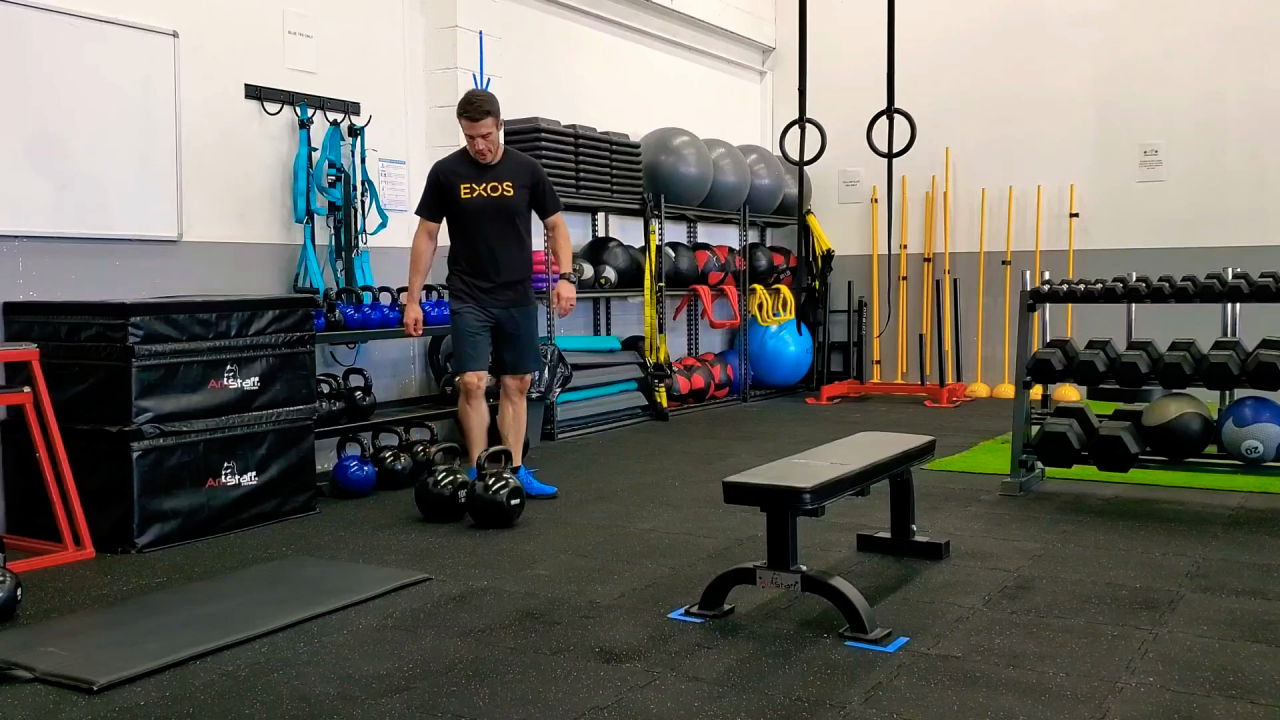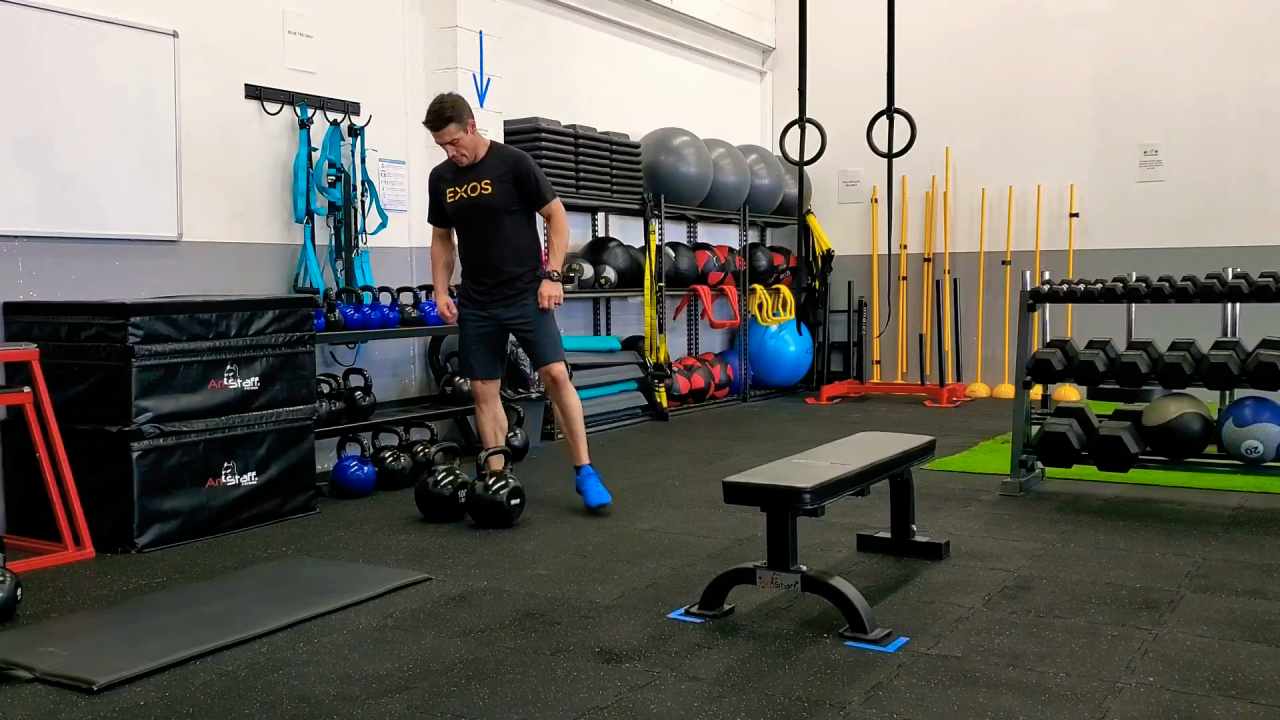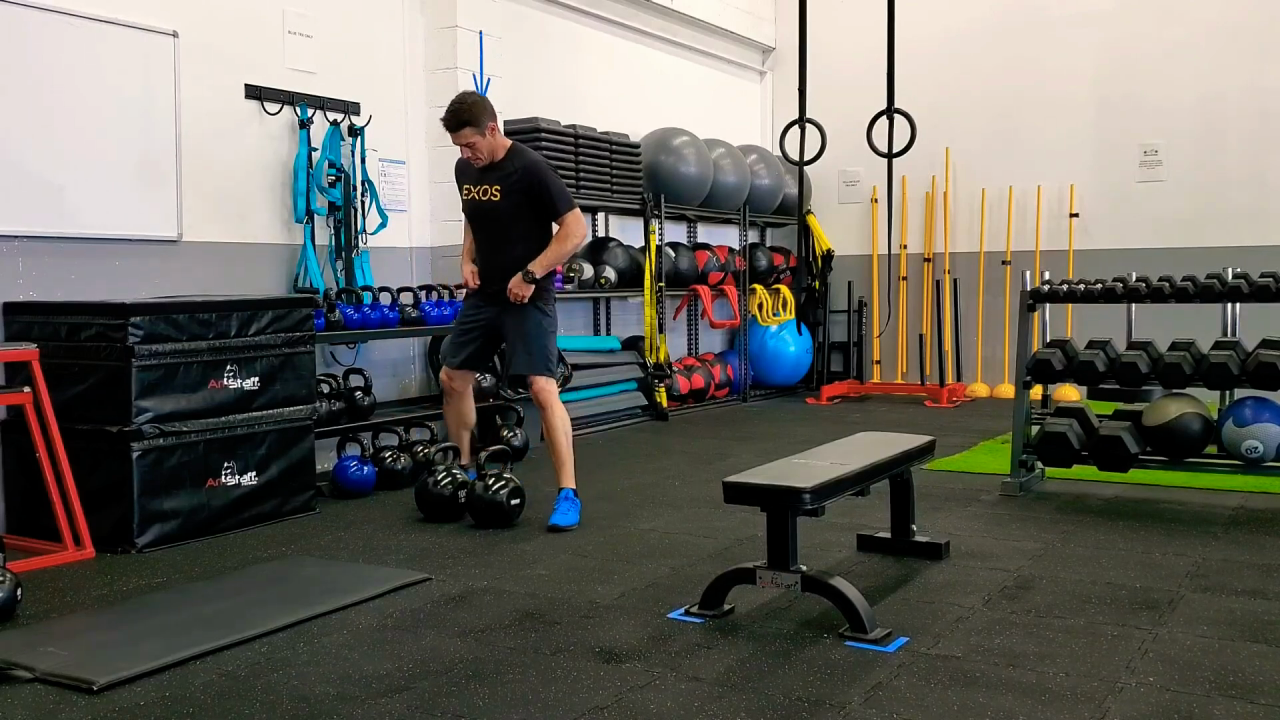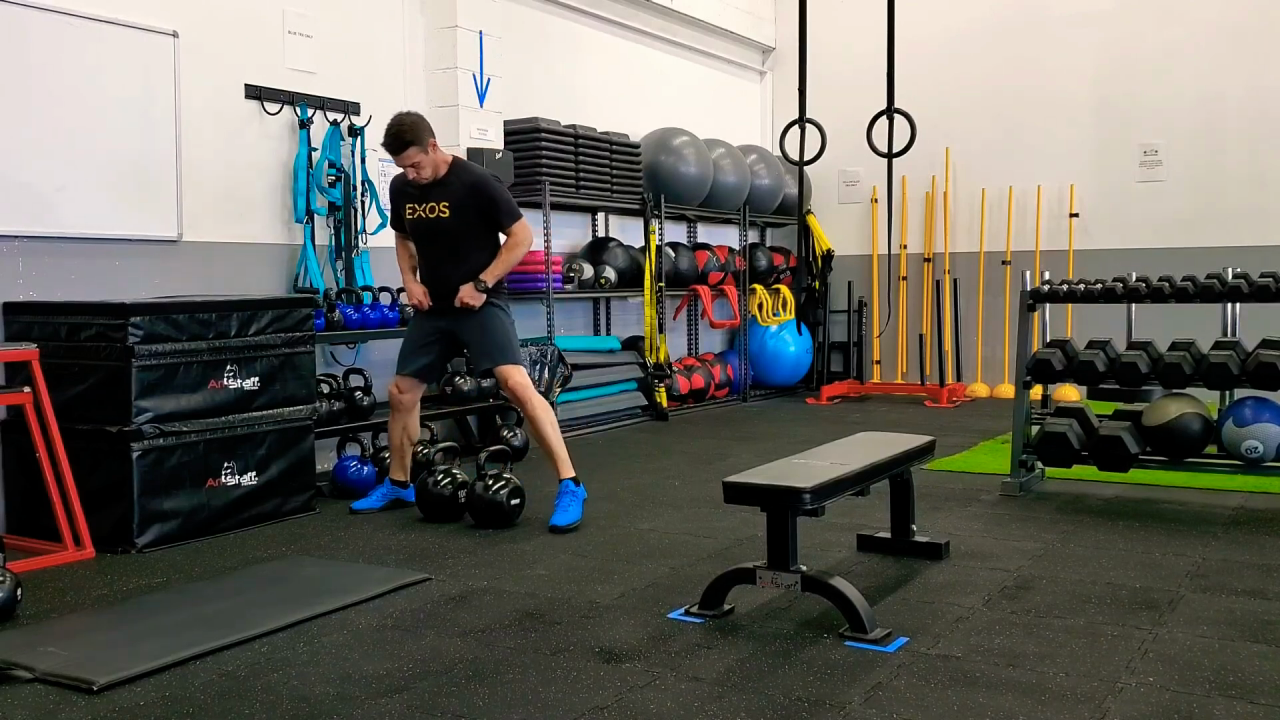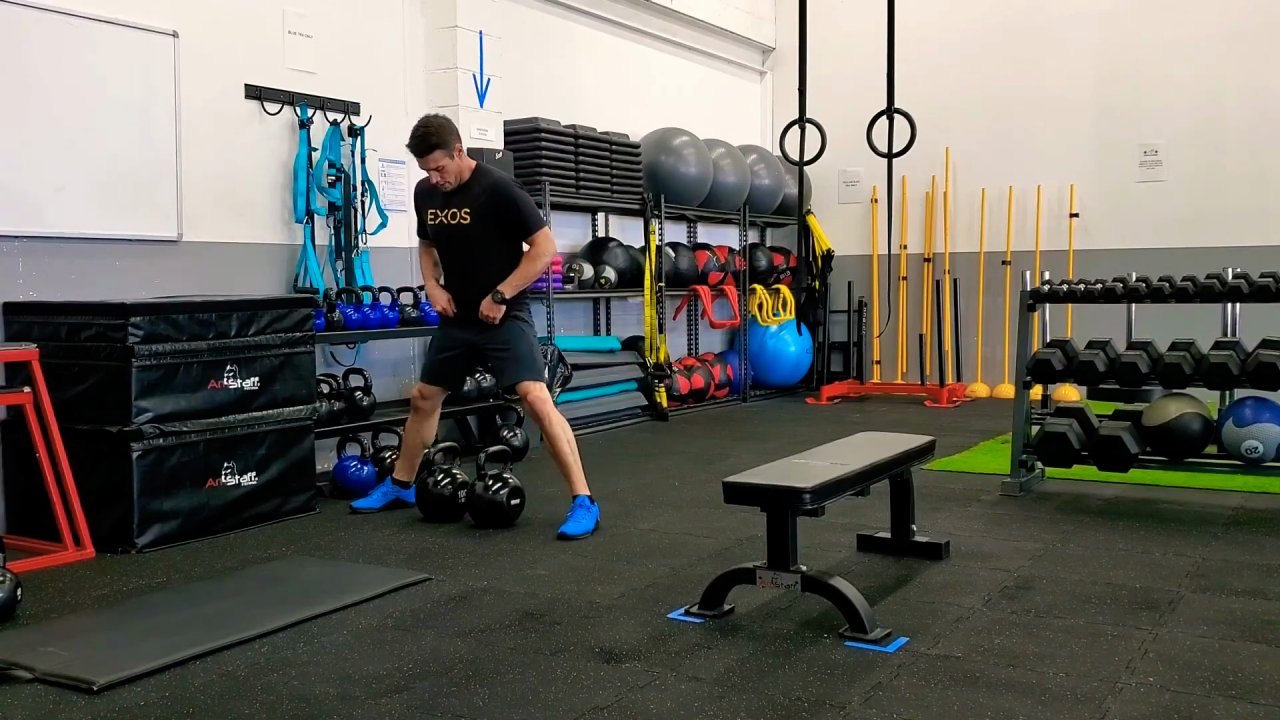
dt=0.5s
person 1, frame 1
left shoulder: (526, 169)
right shoulder: (445, 172)
left elbow: (556, 226)
right elbow: (426, 235)
left wrist: (565, 275)
right wrist: (412, 298)
left hip: (518, 298)
right hip: (470, 299)
left knee: (517, 385)
right knee: (473, 382)
left ankle: (515, 470)
right ankle: (479, 471)
person 1, frame 2
left shoulder: (514, 163)
right shoulder: (440, 177)
left elbow: (557, 218)
right elbow: (442, 238)
left wrist: (551, 275)
right wrist: (441, 290)
left hip: (526, 293)
right hip: (476, 302)
left knee: (556, 375)
right knee: (484, 391)
left ankle: (584, 470)
person 1, frame 3
left shoulder: (531, 168)
right shoulder: (466, 169)
left elbow: (574, 229)
left wrist: (530, 276)
right wrist: (468, 260)
left hip: (531, 296)
right hip: (488, 293)
left knee: (542, 390)
right knee: (452, 379)
left ankle: (568, 494)
right ankle: (463, 469)
person 1, frame 4
left shoulder: (476, 183)
right shoulder: (401, 188)
left elbow: (522, 237)
left wrist: (481, 284)
right wrist: (410, 279)
left hip: (479, 303)
right hip: (433, 308)
left knee: (517, 384)
right knee: (402, 393)
left ankle: (569, 486)
right ankle: (399, 485)
person 1, frame 5
left shoulder: (498, 188)
right shoulder: (425, 192)
left elbow: (544, 246)
left wrist: (501, 295)
right wrist: (433, 285)
left hip: (504, 314)
right hip: (457, 318)
left knee: (536, 399)
right knee: (424, 398)
left ankle: (584, 502)
right ankle: (399, 486)
